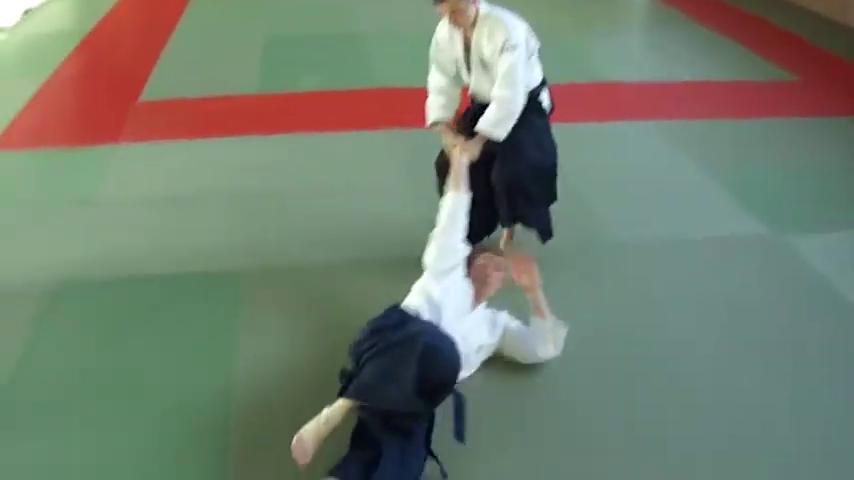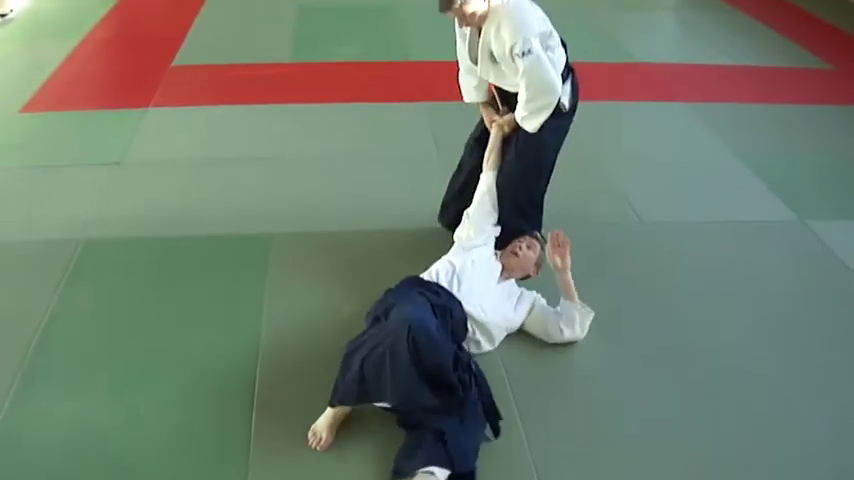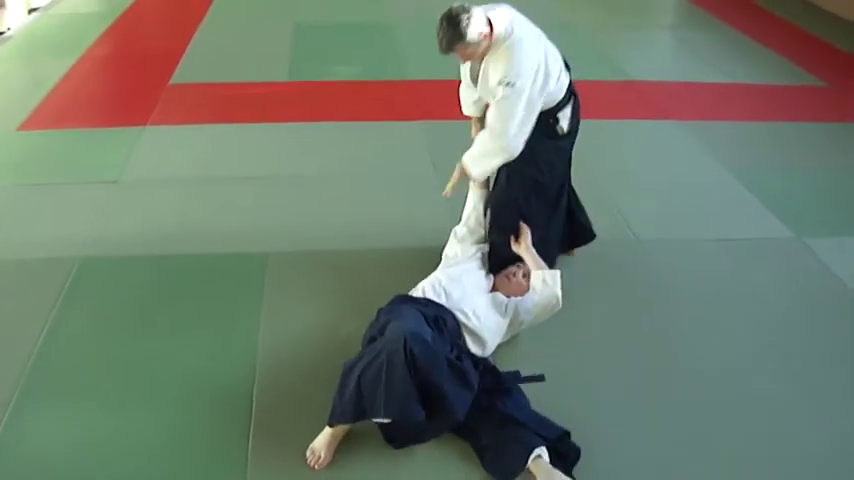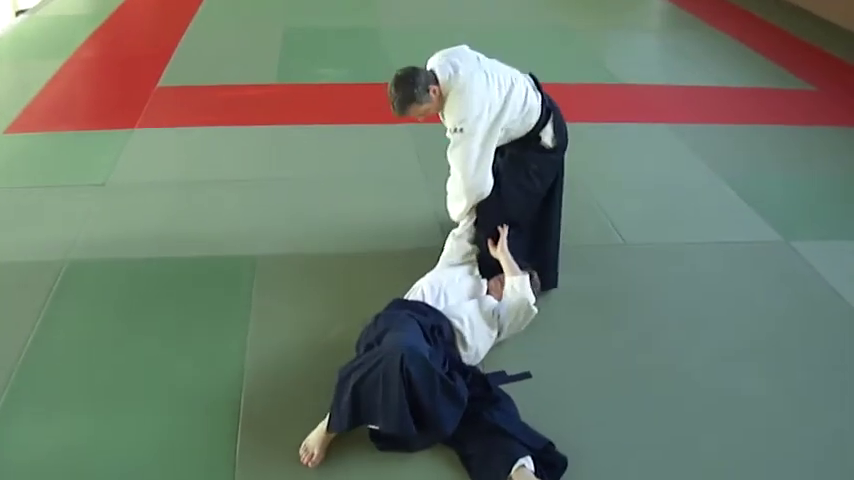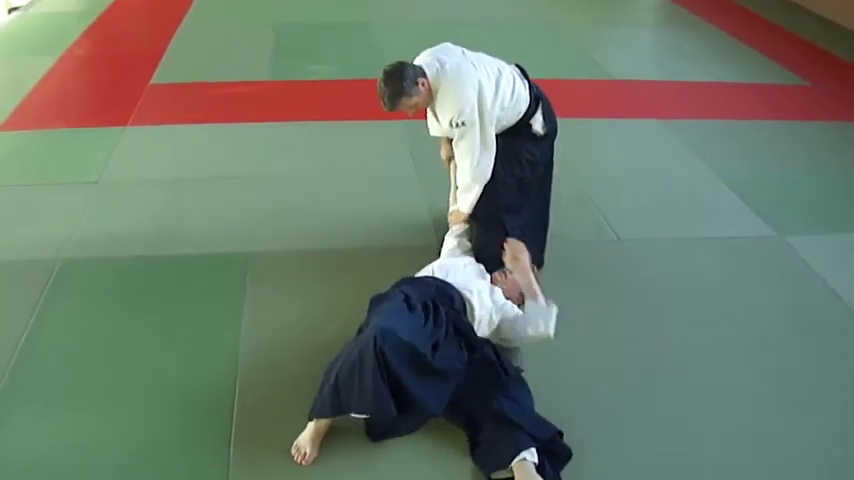
dt=0.4s
person 1, frame 1
left shoulder: (496, 325)
right shoulder: (448, 273)
left elbow: (545, 347)
right elbow: (452, 220)
left wrist: (533, 290)
right wrist: (460, 160)
left hip: (419, 391)
right hip: (399, 348)
right knee: (437, 353)
right ankle: (330, 417)
person 1, frame 2
left shoulder: (522, 301)
right shoulder: (479, 245)
left elbow: (571, 328)
right elbow: (488, 192)
left wrist: (563, 271)
right wrist: (496, 134)
left hip: (446, 340)
right hip: (420, 300)
left knee: (460, 404)
right knee: (413, 328)
right ankle: (338, 409)
person 1, frame 3
left shoulder: (512, 311)
right shoulder: (469, 262)
left elbow: (551, 294)
right elbow: (472, 223)
left wrist: (527, 250)
left hip: (450, 352)
right hip: (415, 315)
left knee: (496, 402)
right knee: (409, 340)
right ankle: (337, 427)
person 1, frame 4
left shoulder: (501, 316)
right shoulder: (462, 266)
left elbow: (524, 299)
left wrist: (504, 254)
left hip: (444, 355)
left knee: (485, 408)
right knee: (406, 353)
right ankle: (329, 426)
person 1, frame 5
left shoulder: (504, 311)
right shoulder: (464, 260)
left elbow: (540, 327)
left wrist: (526, 272)
left hip: (451, 336)
left knee: (501, 389)
right knee: (381, 337)
right ankle: (319, 424)
person 2, frame 1
left shoulder: (506, 31)
right shoulder: (446, 32)
left elbow: (512, 93)
right elbow: (441, 84)
left wrist: (479, 139)
right wrist: (446, 131)
left hip: (524, 106)
right hip: (484, 104)
left knee: (514, 172)
right knee: (451, 165)
right ankle: (466, 234)
person 2, frame 2
left shoulder: (517, 22)
left elbow: (543, 89)
left wrist: (516, 118)
right wrist: (485, 107)
left hip: (550, 97)
right hip: (512, 90)
left knee: (519, 175)
right knee: (481, 151)
person 2, frame 3
left shoulder: (515, 61)
left elbow: (504, 136)
right elbow: (472, 78)
left wrist: (466, 166)
right wrist: (476, 120)
left hip: (550, 119)
right hip: (523, 107)
left knee: (515, 198)
right knee: (549, 181)
left ankle: (510, 268)
right ankle: (567, 237)
person 2, frame 4
left shoulder: (465, 111)
right shoulder: (436, 65)
left elbow: (471, 179)
left wrist: (458, 211)
left hip: (539, 137)
right hip: (524, 114)
left knee: (499, 210)
person 2, frame 5
left shoulder: (459, 101)
right shoulder: (423, 64)
left elbow: (475, 159)
left wrist: (464, 209)
right wrist: (446, 140)
left hip: (529, 125)
right hip: (511, 106)
left knee: (496, 202)
left ankle: (498, 271)
